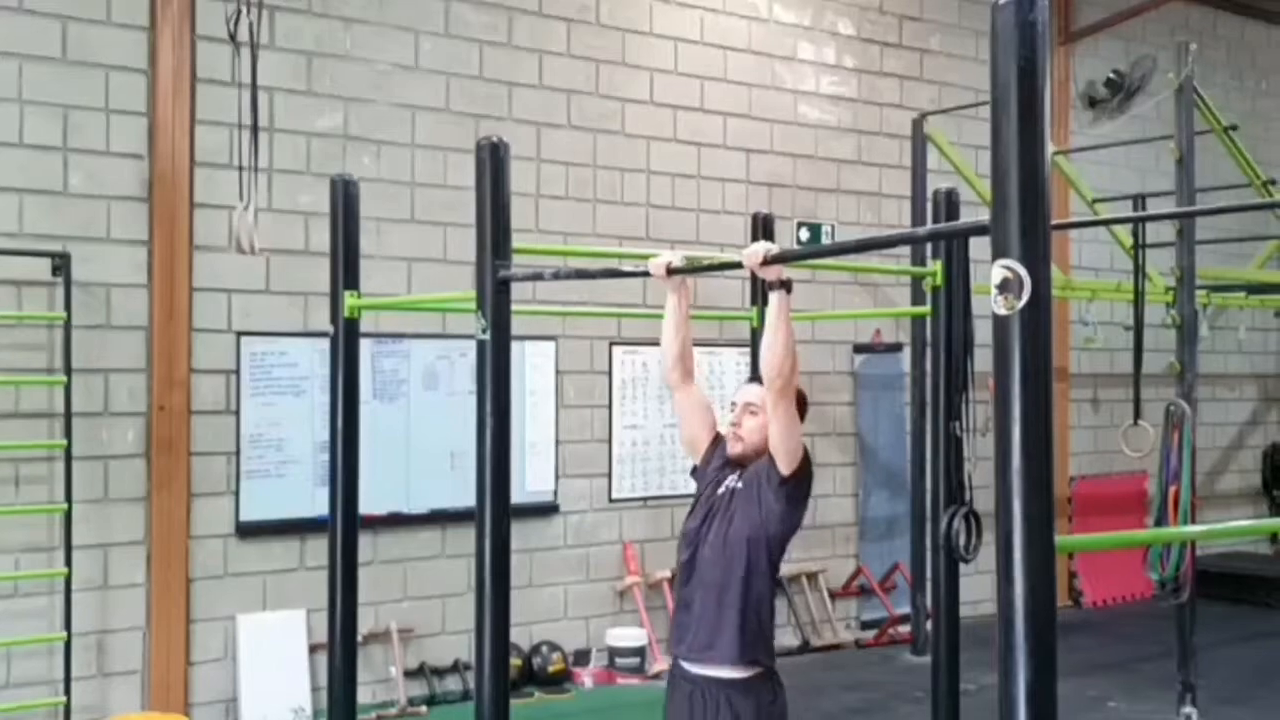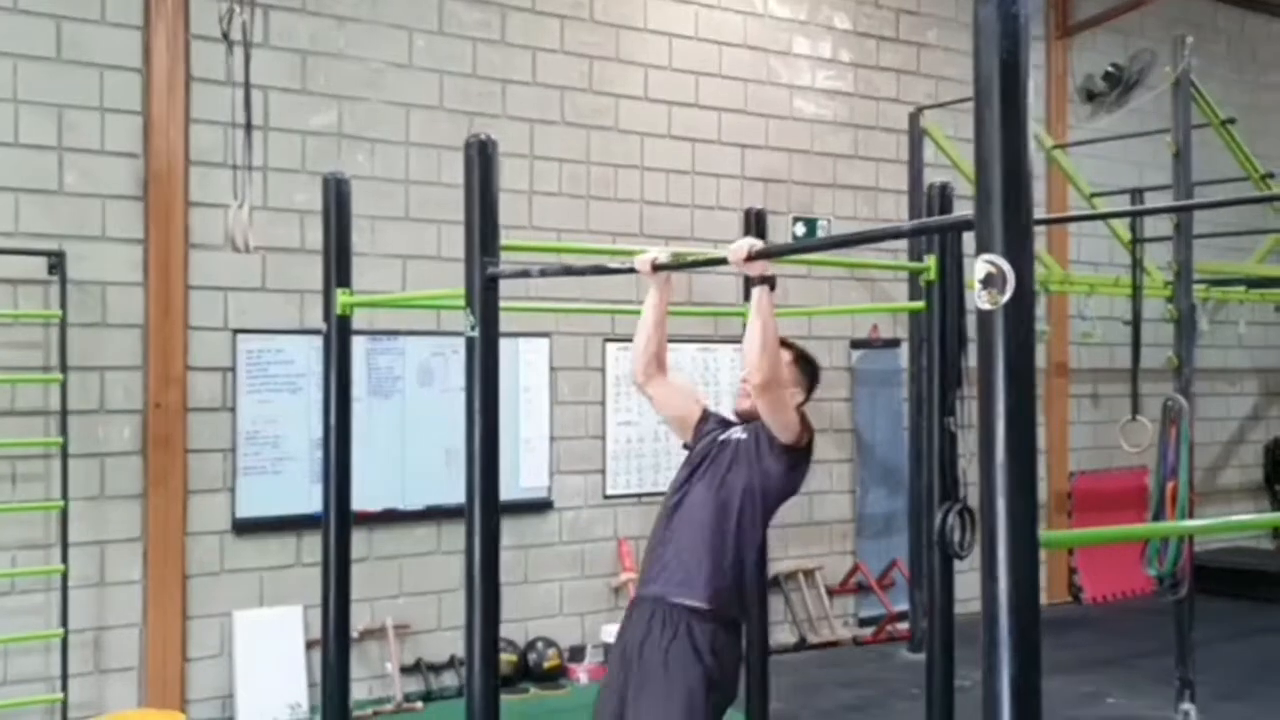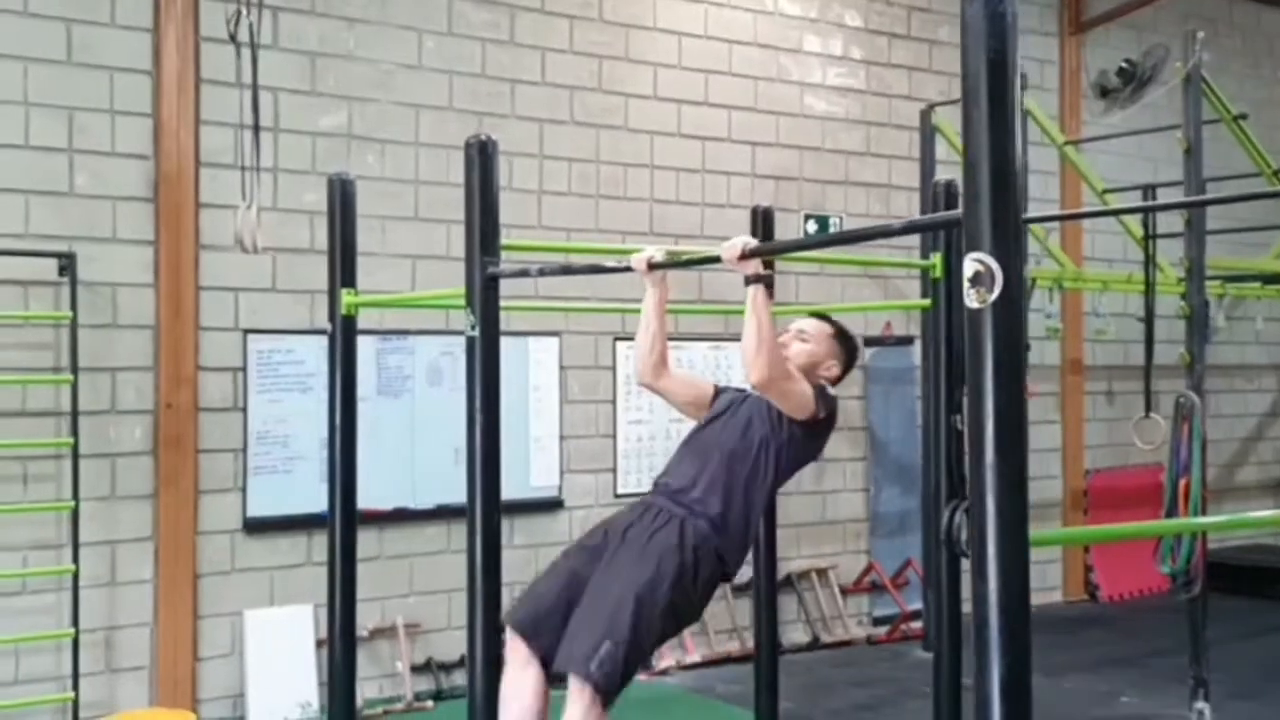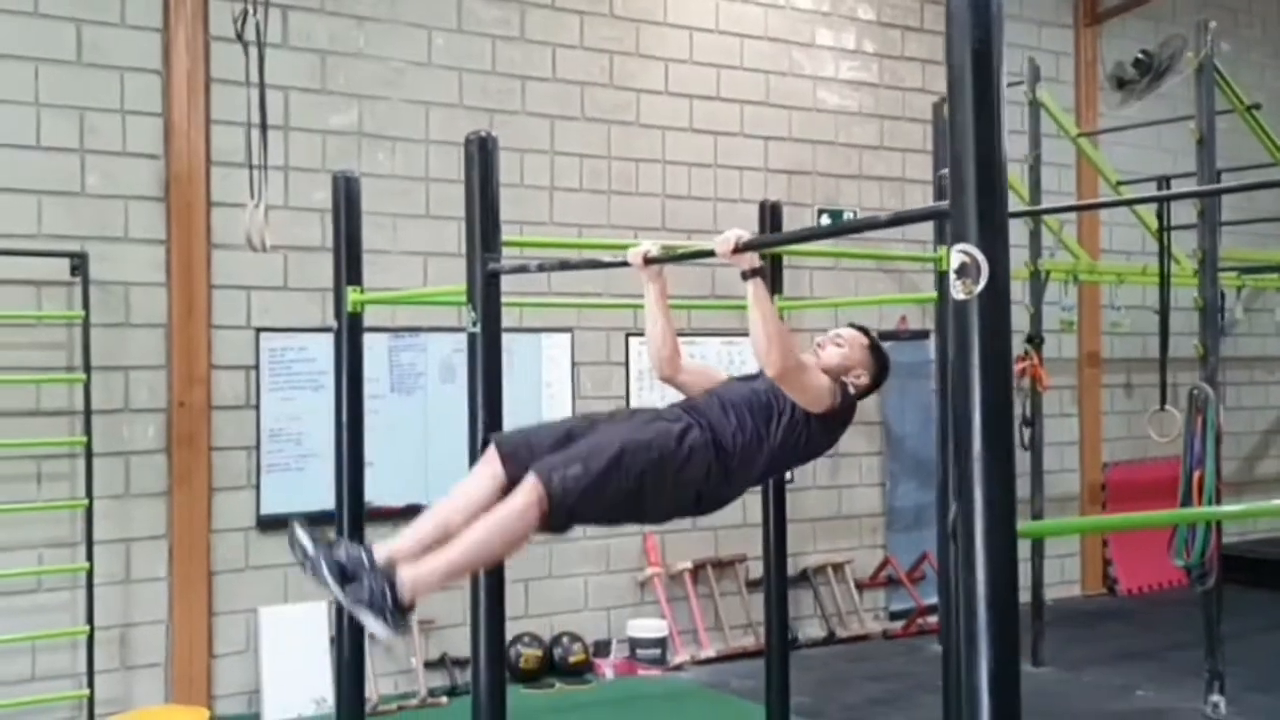
dt=0.3s
person 1, frame 1
left shoulder: (782, 482)
right shoulder: (717, 470)
left elbow: (778, 387)
right elbow: (679, 380)
left wrist: (777, 287)
right wrist: (676, 291)
right hip: (686, 680)
person 1, frame 2
left shoulder: (786, 445)
right shoulder: (715, 434)
left elbow: (763, 377)
right elbow: (648, 374)
left wrist: (760, 283)
right wrist: (658, 287)
left hip: (697, 628)
right hip: (647, 615)
person 1, frame 3
left shoulder: (813, 408)
right shoulder: (739, 404)
left elbow: (763, 377)
right elbow: (653, 373)
left wrist: (754, 280)
right wrist: (655, 288)
left hip: (692, 535)
right hip: (649, 516)
left knee: (587, 678)
right knee: (527, 632)
person 1, frame 4
left shoulder: (827, 405)
right shoulder: (763, 383)
left elbow: (778, 364)
right elbow: (669, 364)
left wrist: (752, 272)
right wrist: (654, 280)
left hip: (691, 452)
right hip: (661, 431)
left knee: (542, 487)
right knee: (502, 457)
left ankle: (398, 589)
right ankle: (383, 562)
